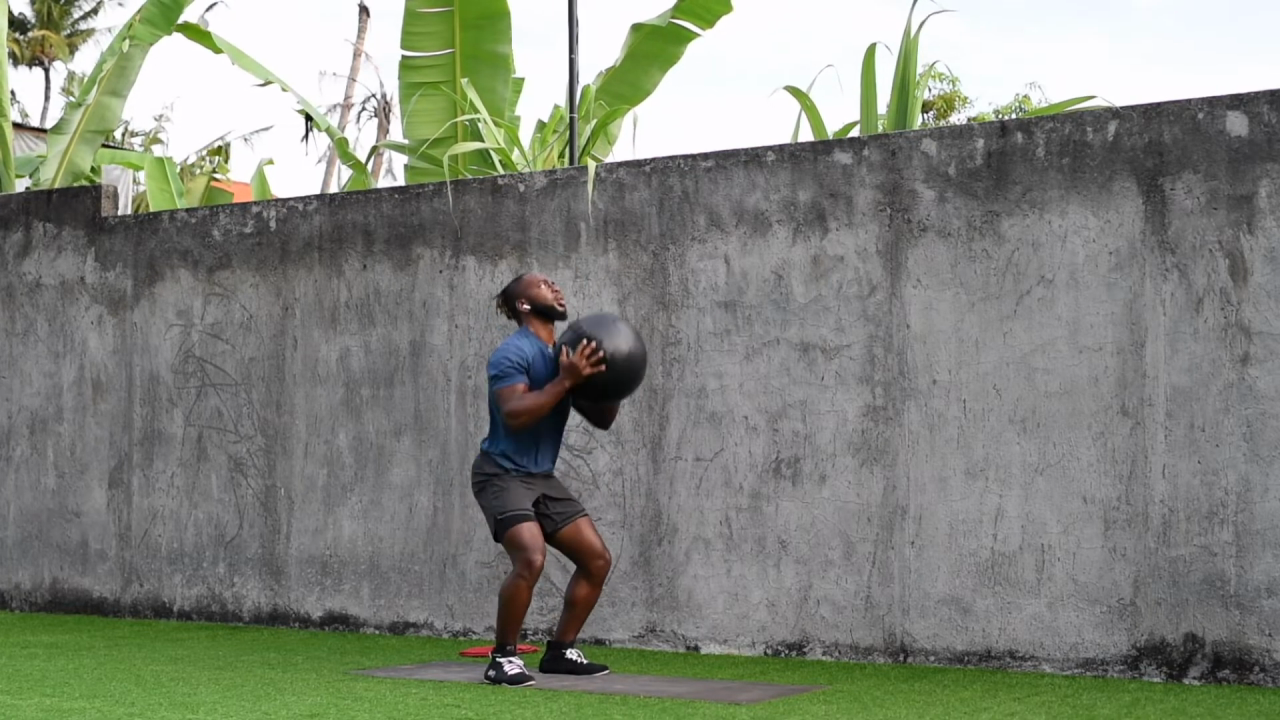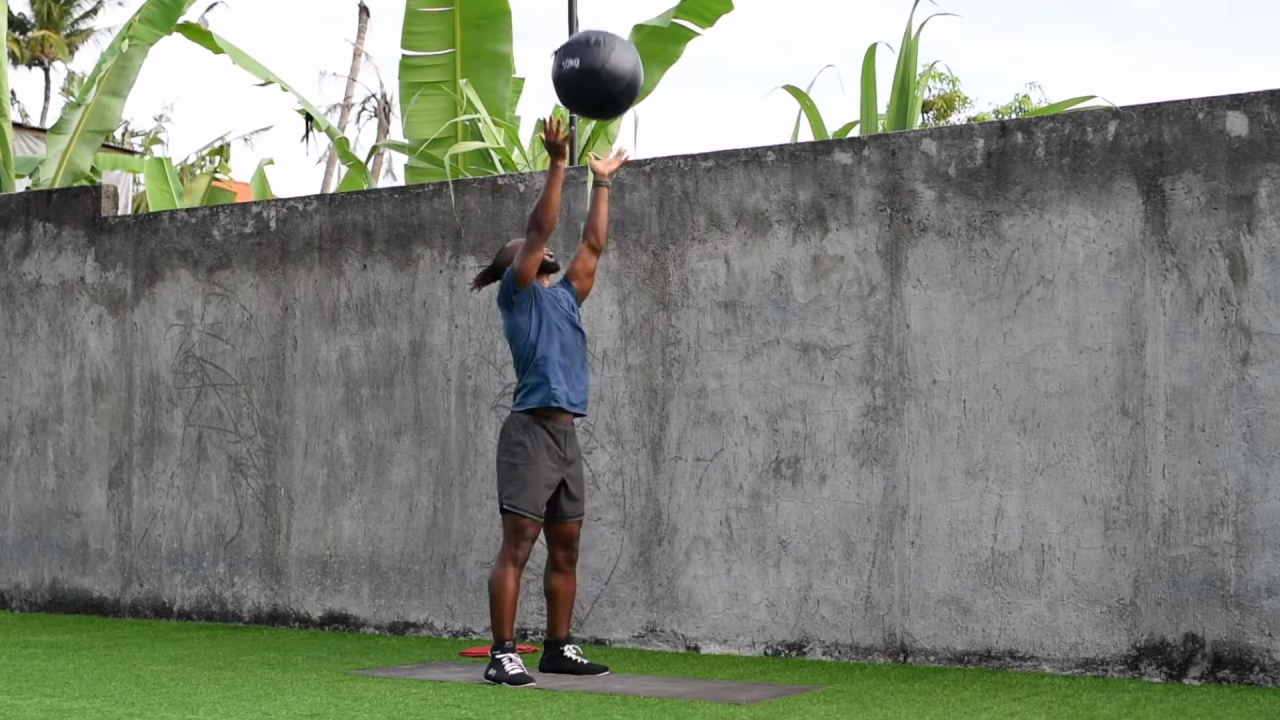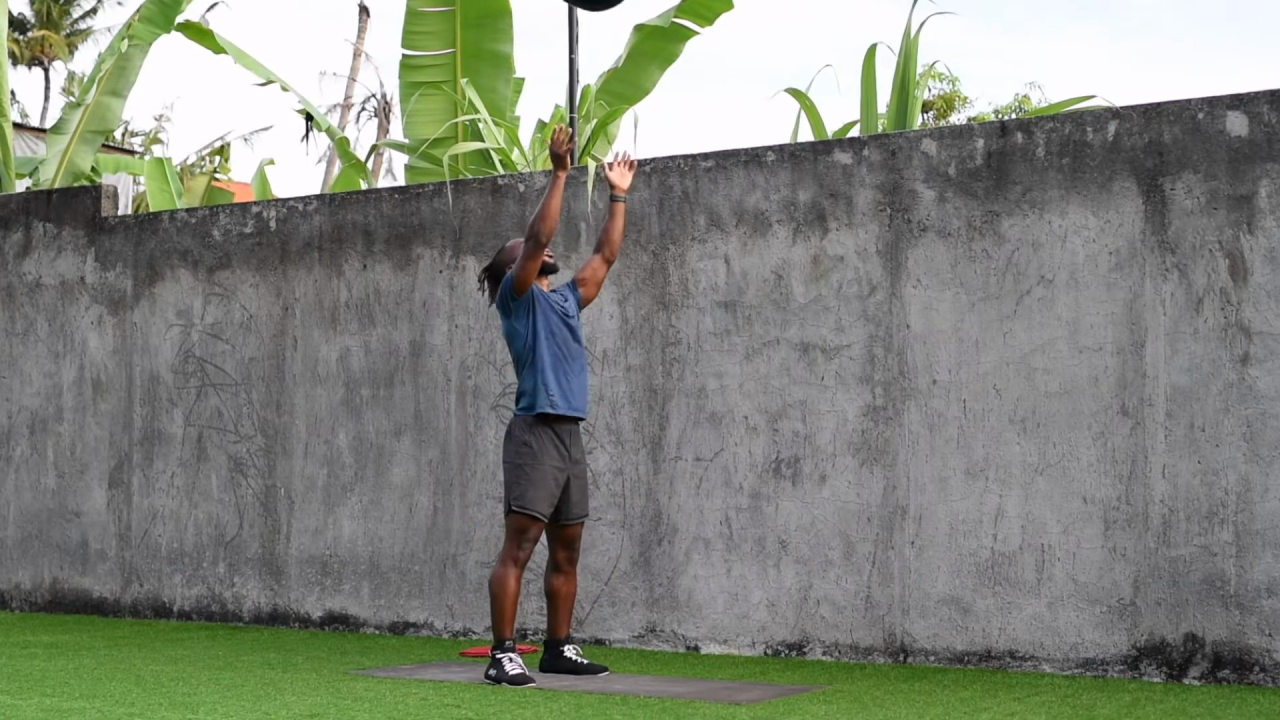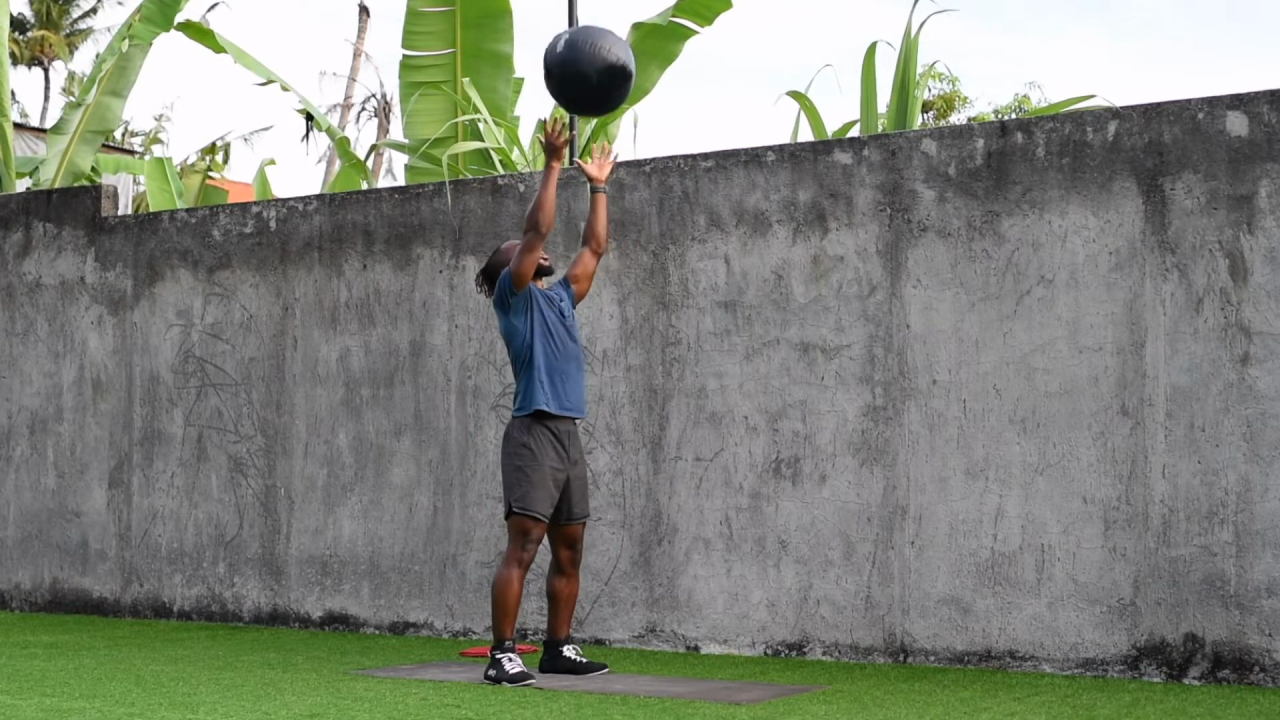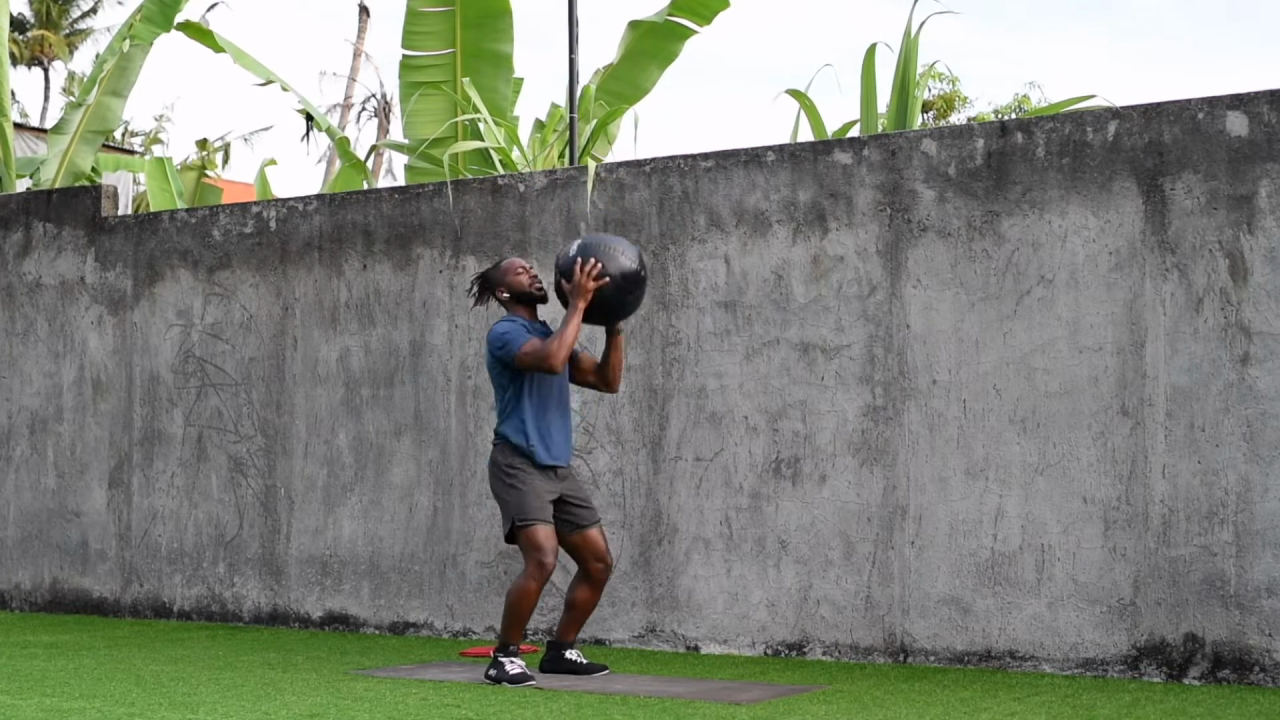
dt=0.3s
person 1, frame 1
left shoulder: (564, 356)
right shoulder: (510, 353)
left elbow: (602, 419)
right elbow: (513, 416)
right wrist: (566, 383)
left hip: (543, 477)
right hip: (502, 474)
left knee: (597, 557)
right knee: (531, 557)
left ankle: (560, 650)
right ankle: (503, 657)
person 1, frame 2
left shoulder: (563, 297)
right shoulder: (517, 293)
left elbow: (592, 243)
right elbow: (539, 229)
left wrist: (602, 183)
right wrist: (557, 161)
left hip: (565, 436)
right hip: (532, 432)
left knee: (565, 554)
right knee: (517, 549)
left ankle: (559, 648)
right ankle: (502, 654)
person 1, frame 3
left shoulder: (566, 299)
right shoulder: (517, 298)
left elbow: (607, 254)
right elbow: (538, 236)
left wrist: (618, 195)
right wrist: (560, 171)
left hip: (571, 436)
right hip: (535, 433)
left knee: (566, 554)
right knee: (519, 549)
left ankle: (559, 649)
right ankle: (503, 655)
person 1, frame 4
left shoulder: (560, 299)
right shoulder: (515, 297)
left elbow: (595, 247)
right elbow: (537, 229)
left wrist: (598, 186)
right wrist: (552, 163)
left hip: (569, 436)
right hip: (533, 434)
left knee: (568, 554)
right knee: (523, 550)
left ankle: (558, 648)
right ankle: (502, 655)
person 1, frame 5
left shoulder: (548, 333)
right shoulder: (504, 332)
left elbow: (608, 382)
right elbow: (553, 358)
left wrist: (612, 322)
right wrist: (578, 302)
left hip: (559, 471)
right hip: (518, 469)
left knee: (599, 560)
right knee: (542, 558)
left ankle: (561, 650)
right ankle: (505, 655)
